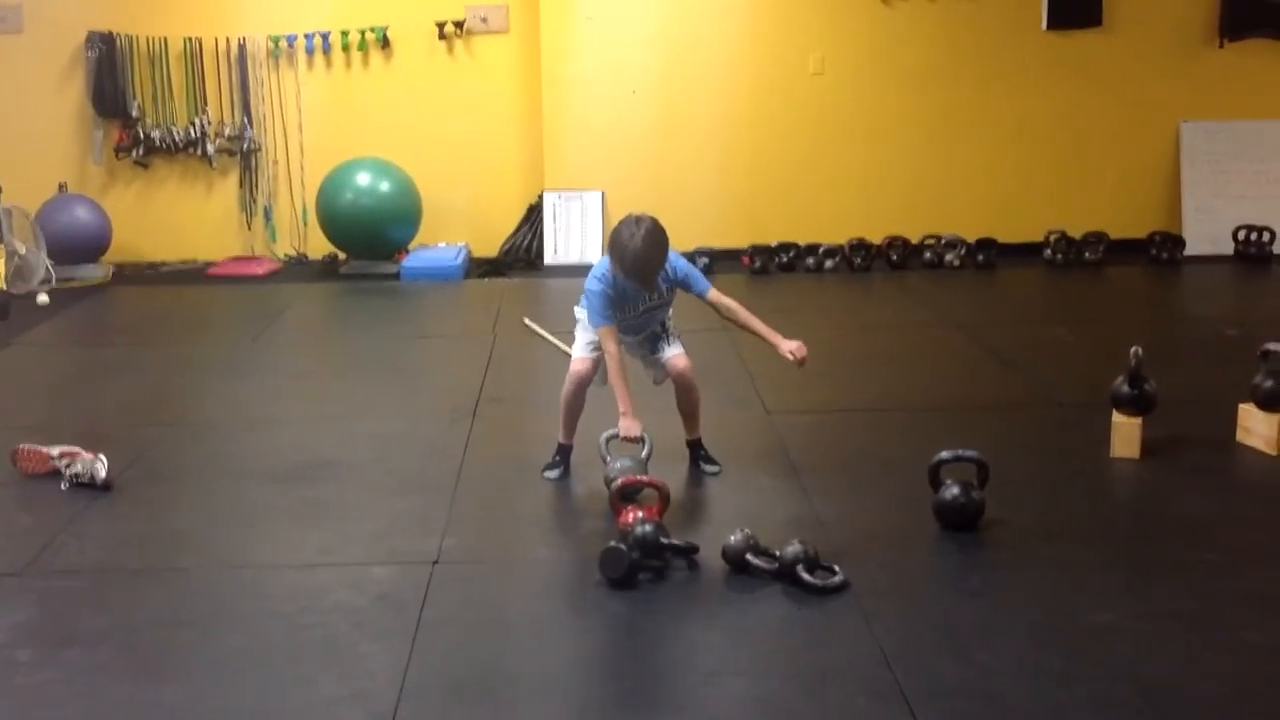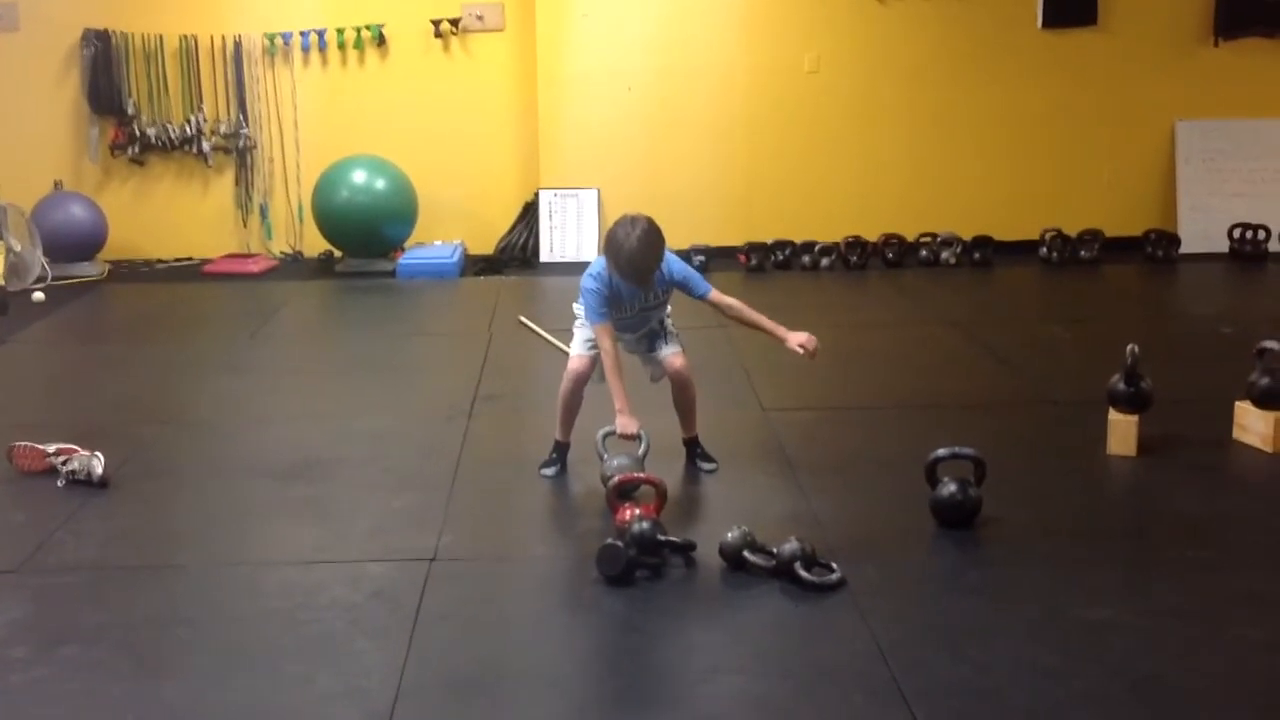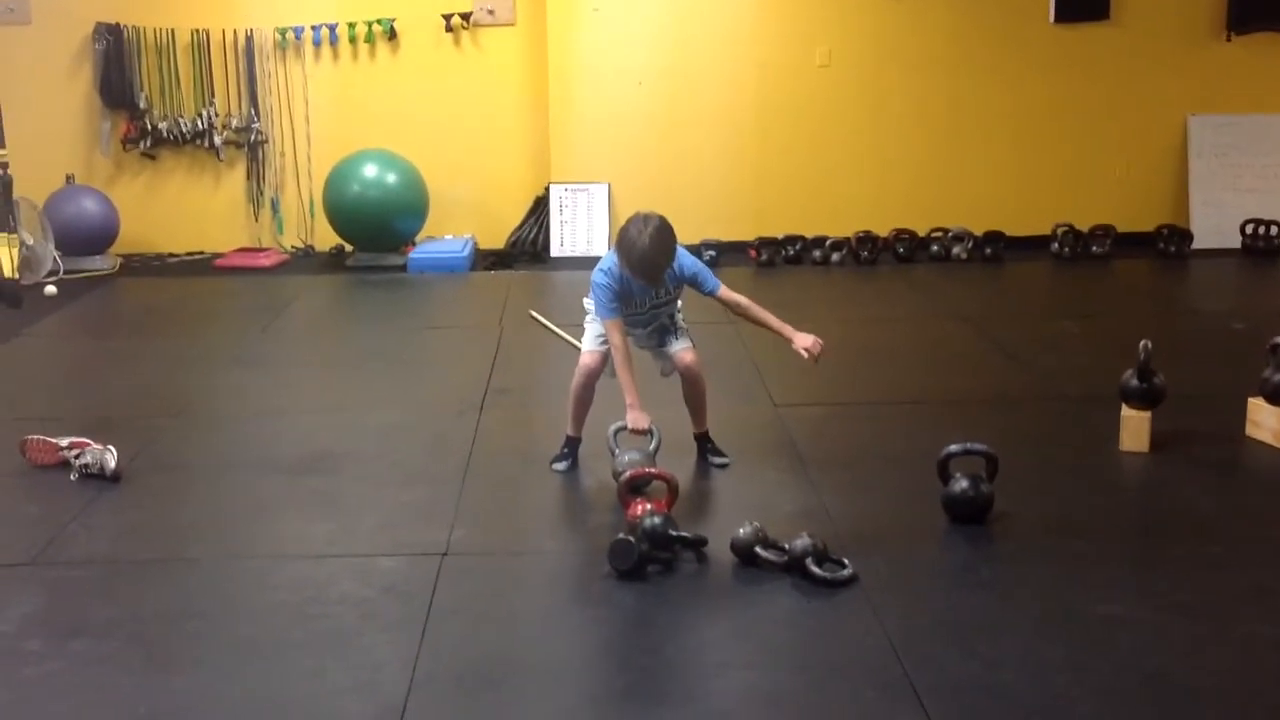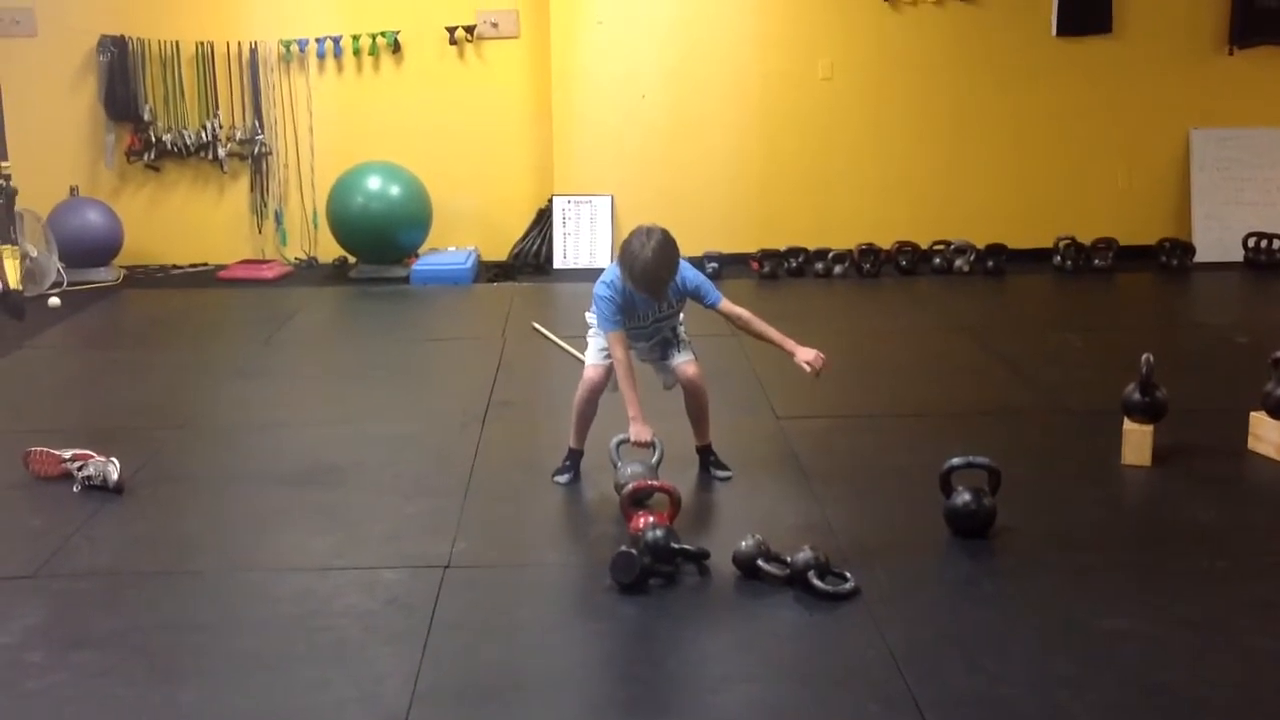
dt=0.5s
person 1, frame 1
left shoulder: (673, 265)
right shoulder: (600, 281)
left elbow: (722, 303)
right elbow: (611, 350)
left wrist: (779, 341)
right wrist: (627, 414)
left hip: (652, 326)
right hip: (600, 324)
left knee: (682, 370)
right knee: (579, 373)
left ankle: (696, 447)
right ankle: (563, 450)
person 1, frame 2
left shoulder: (669, 266)
right shoulder: (595, 280)
left elbow: (724, 303)
right elbow: (608, 347)
left wrist: (785, 335)
right wrist: (622, 411)
left hip: (649, 324)
right hip: (598, 323)
left knee: (679, 369)
right knee: (577, 371)
left ankle: (692, 444)
right ankle: (560, 448)
person 1, frame 3
left shoulder: (682, 262)
right shoulder: (605, 275)
left elbow: (734, 301)
right elbow: (617, 342)
left wrist: (792, 334)
right wrist: (633, 406)
left hip: (660, 318)
right hip: (609, 317)
left knee: (690, 364)
right knee: (589, 366)
left ankle: (703, 439)
right ankle: (571, 443)
person 1, frame 4
left shoulder: (684, 275)
right shoulder: (608, 288)
left elbow: (736, 314)
right elbow: (620, 355)
left wrist: (794, 348)
right wrist: (636, 420)
left hip: (662, 331)
right hip: (612, 330)
left knee: (692, 377)
right knee: (593, 380)
left ankle: (705, 453)
right ankle: (573, 455)
